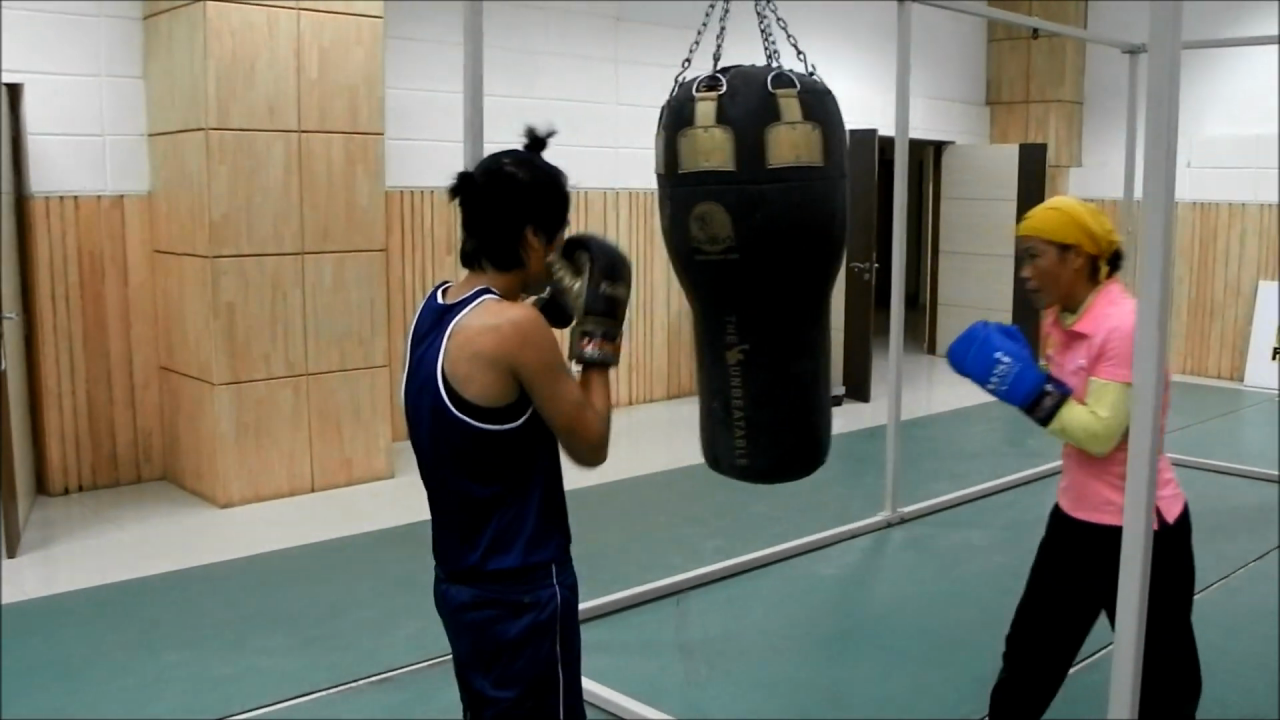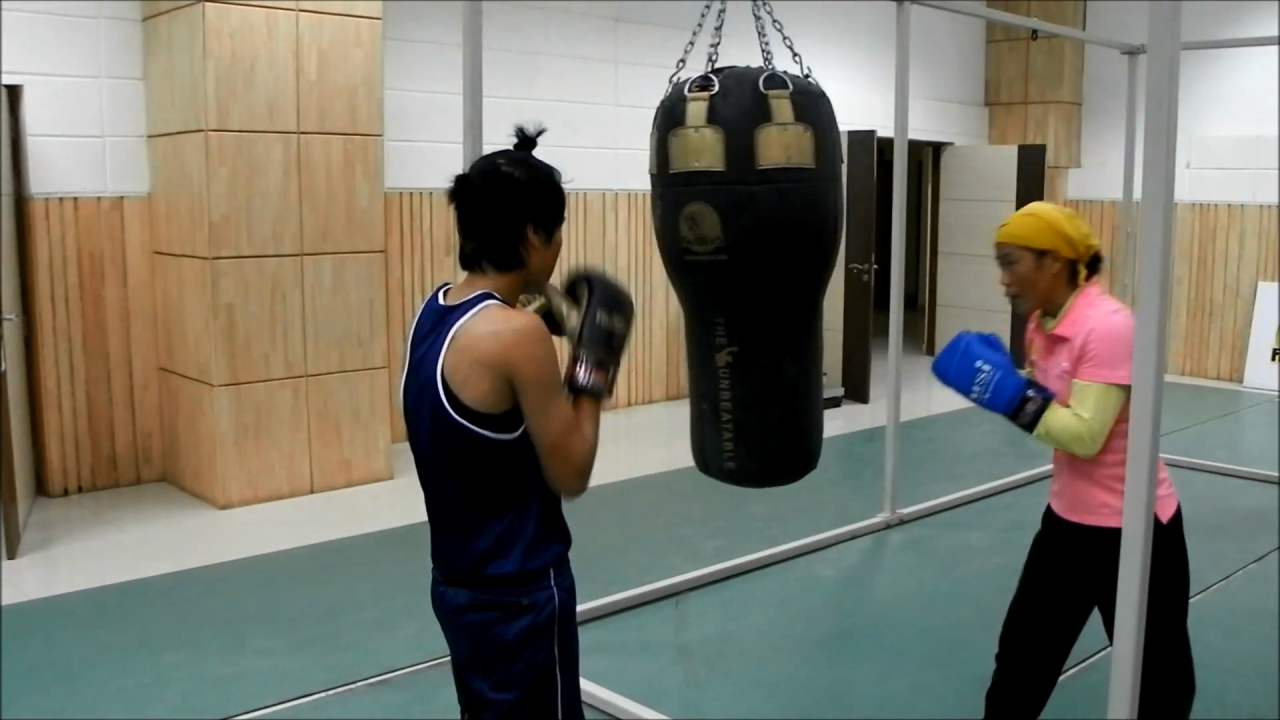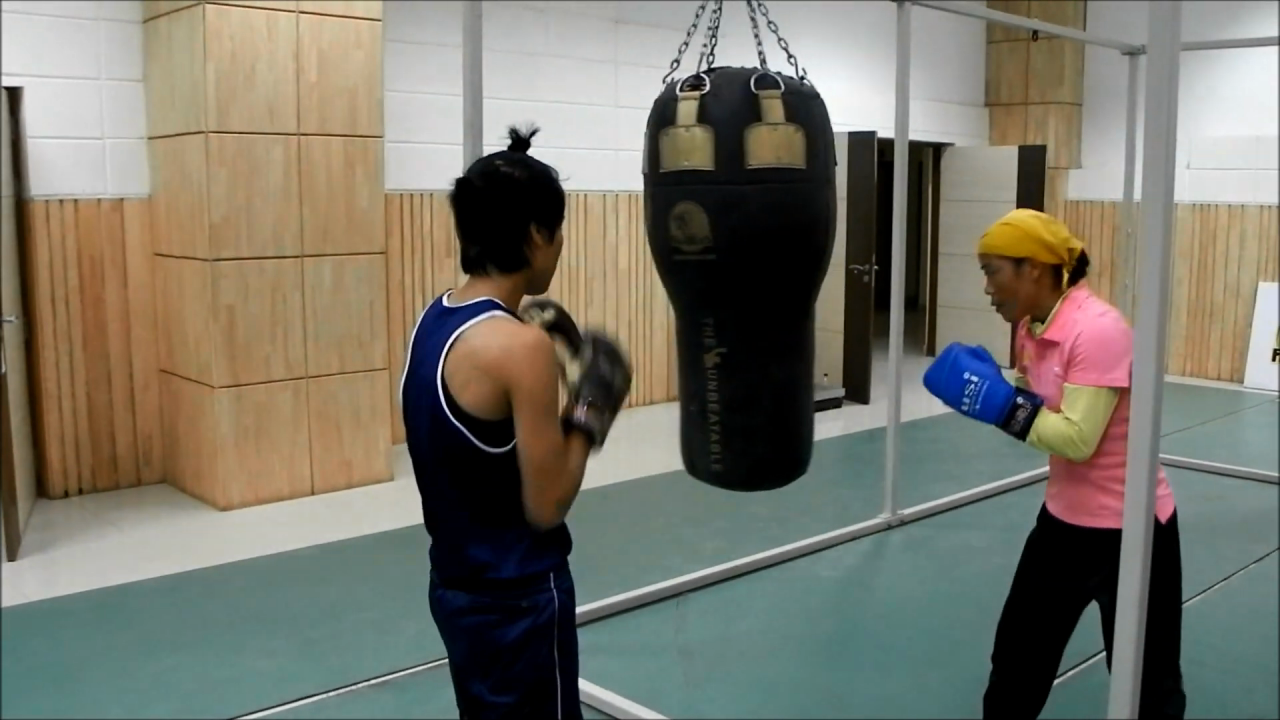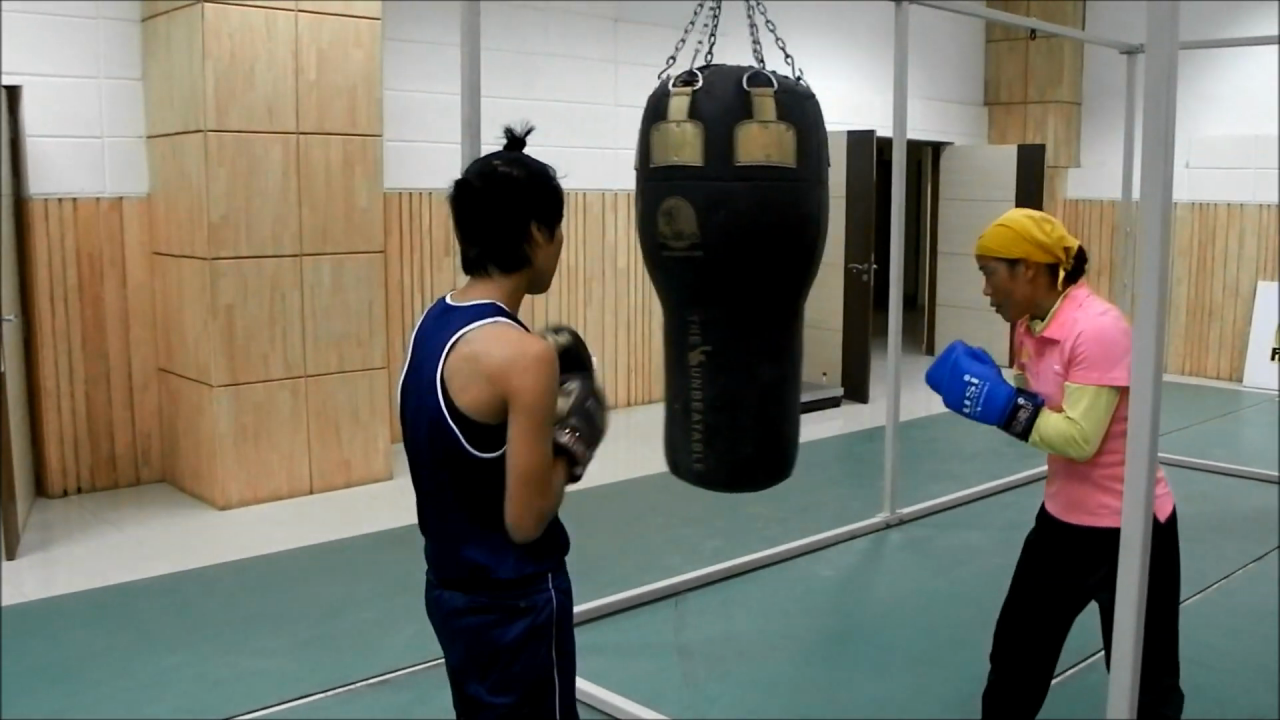
dt=0.1s
person 1, frame 1
left shoulder: (435, 309)
right shoulder: (513, 325)
right elbow: (590, 444)
right wrist: (599, 328)
left hip: (463, 578)
right hip: (521, 591)
person 1, frame 2
left shoulder: (435, 311)
right shoulder: (514, 333)
right elbow: (569, 476)
right wrist: (594, 359)
left hip: (460, 579)
right hip: (519, 593)
person 1, frame 3
left shoulder: (436, 318)
right shoulder: (518, 344)
right elbow: (547, 506)
right wrist: (591, 406)
left hip: (457, 583)
right hip: (516, 599)
person 1, frame 4
left shoulder: (438, 318)
right shoulder: (519, 353)
right elbow: (525, 520)
right wrist: (573, 437)
left hip: (453, 584)
right hip: (513, 599)
person 2, frame 1
left shoulder: (1125, 325)
right shoulder: (1058, 319)
left elbow: (1100, 434)
left wrist: (1027, 387)
right wrist: (1004, 371)
right hip: (1075, 518)
right knee: (1030, 649)
person 2, frame 2
left shoulder: (1109, 327)
right shoulder: (1042, 324)
left elbow: (1085, 436)
left wrist: (1011, 393)
right wrist: (990, 380)
right hip: (1069, 520)
right knee: (1022, 650)
person 2, frame 3
left shoulder: (1098, 329)
right shoulder: (1031, 329)
left elbow: (1078, 440)
left wrist: (999, 402)
right wrist: (975, 385)
left hip: (1129, 530)
right hip: (1064, 520)
right knee: (1018, 650)
person 2, frame 4
left shoulder: (1098, 328)
right shoulder: (1030, 328)
left elbow: (1080, 439)
left wrist: (1000, 403)
right wrist: (978, 387)
left hip: (1128, 530)
right hip: (1063, 519)
right knee: (1016, 650)
